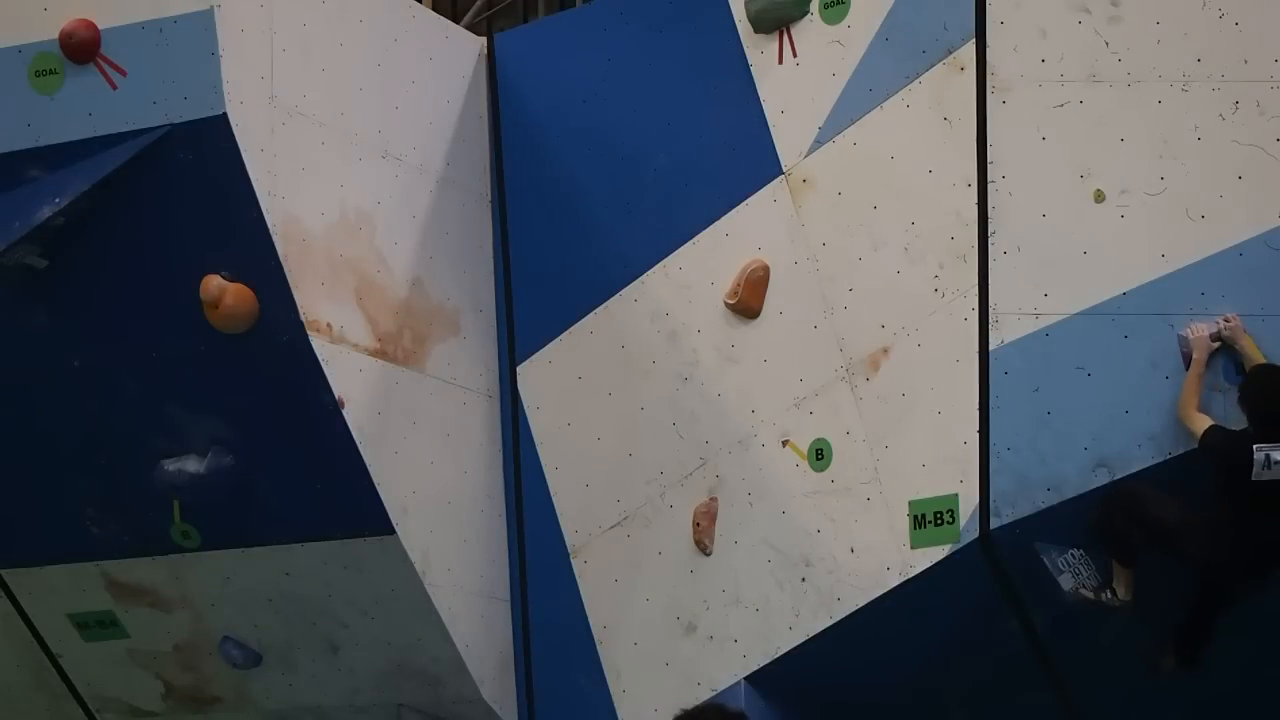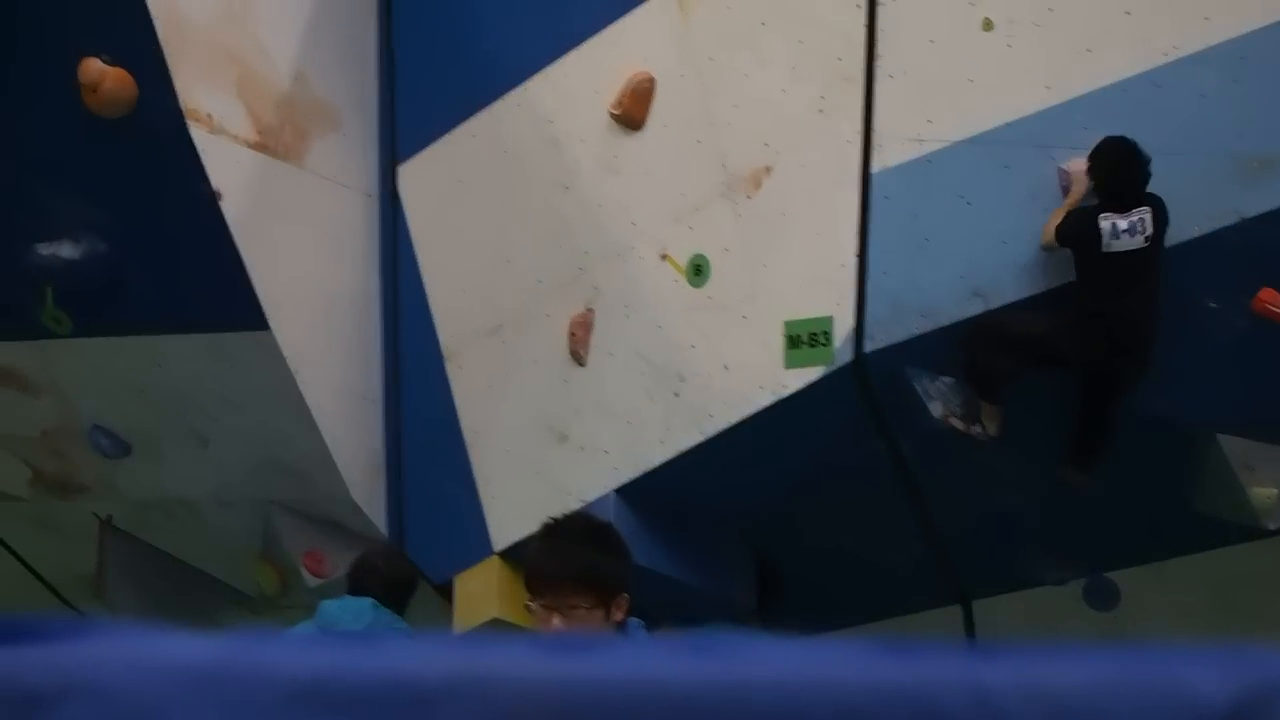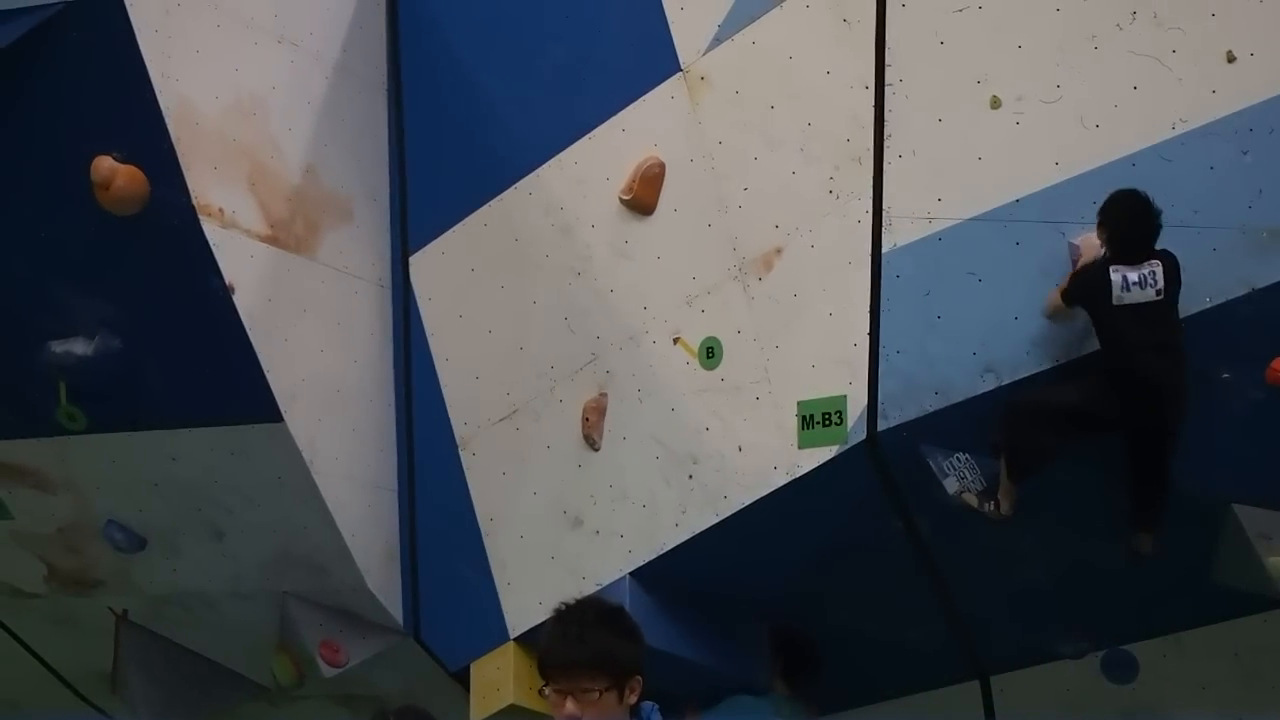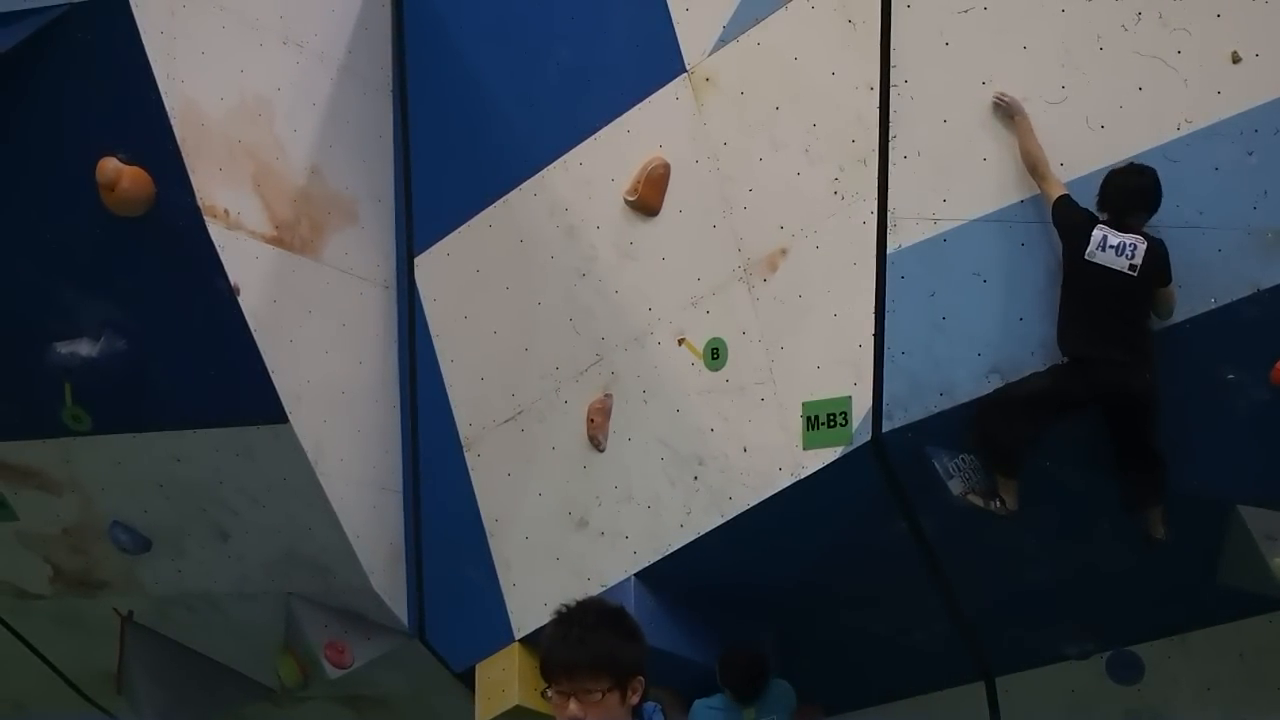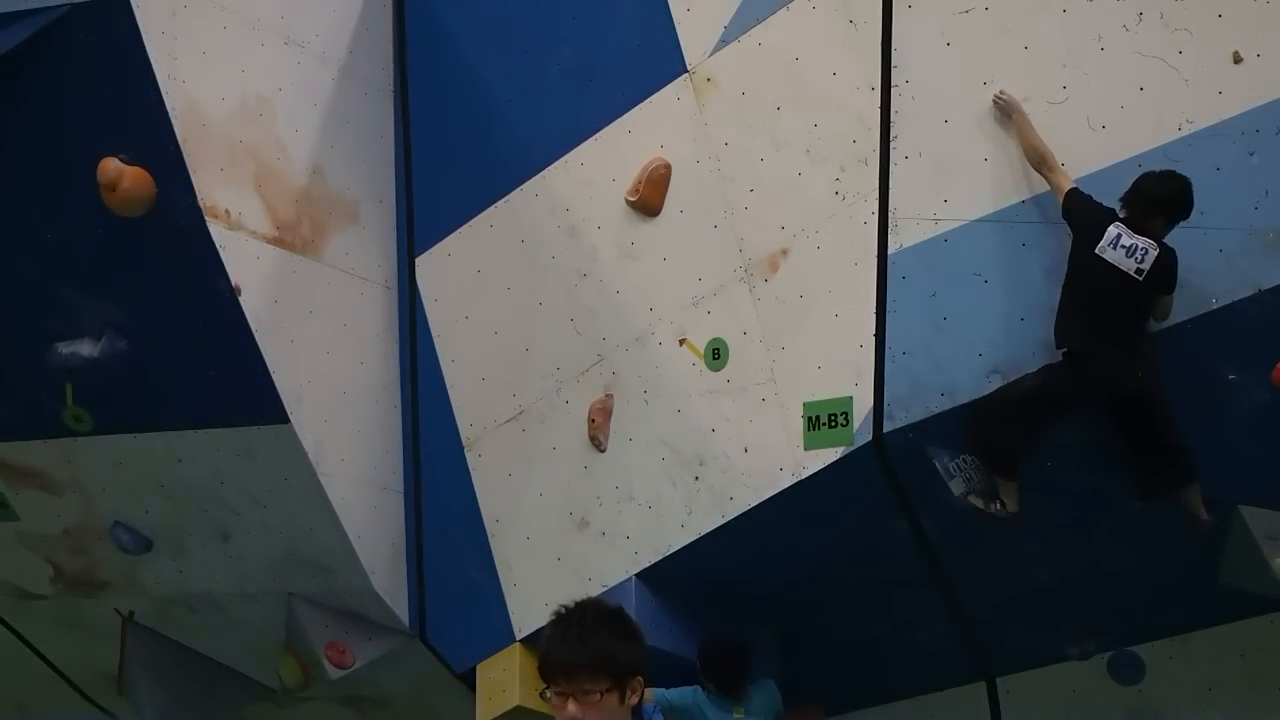
dt=1s
person 1, frame 1
left shoulder: (1232, 447)
left elbow: (1187, 412)
left wrist: (1200, 355)
right wrist: (1242, 342)
left hip: (1216, 547)
left knee: (1123, 502)
right knee: (1212, 597)
left ankle: (1122, 590)
right ankle: (1182, 657)
person 1, frame 2
left shoulder: (1087, 223)
right shoulder: (1156, 210)
left elbow: (1048, 237)
left wrist: (1075, 193)
right wrist: (1122, 167)
left hip: (1085, 336)
right hip: (1135, 345)
left knee: (987, 334)
right knee: (1099, 403)
left ankle: (988, 423)
right ankle: (1080, 468)
person 1, frame 3
left shoulder: (1095, 276)
right shoulder: (1168, 264)
left elbow: (1053, 308)
left wrist: (1083, 264)
left hip: (1115, 393)
right hip: (1166, 398)
left knee: (1024, 413)
right knee: (1151, 467)
left ankle: (1003, 502)
right ankle: (1144, 534)
person 1, frame 4
left shoulder: (1080, 229)
right shoulder: (1154, 252)
left elbow: (1040, 171)
right elbow: (1165, 310)
left wrist: (1019, 118)
left hip: (1083, 371)
right hip: (1135, 376)
left knee: (998, 412)
right knee: (1140, 450)
left ankle: (1007, 498)
right ankle: (1155, 526)
person 1, frame 5
left shoulder: (1094, 223)
right shoulder: (1164, 259)
left elbow: (1046, 165)
right elbow: (1161, 313)
left wrist: (1017, 114)
left hip: (1081, 367)
right hip: (1134, 373)
left knee: (995, 414)
right knee: (1160, 441)
left ankle: (1007, 501)
right ankle: (1198, 515)
